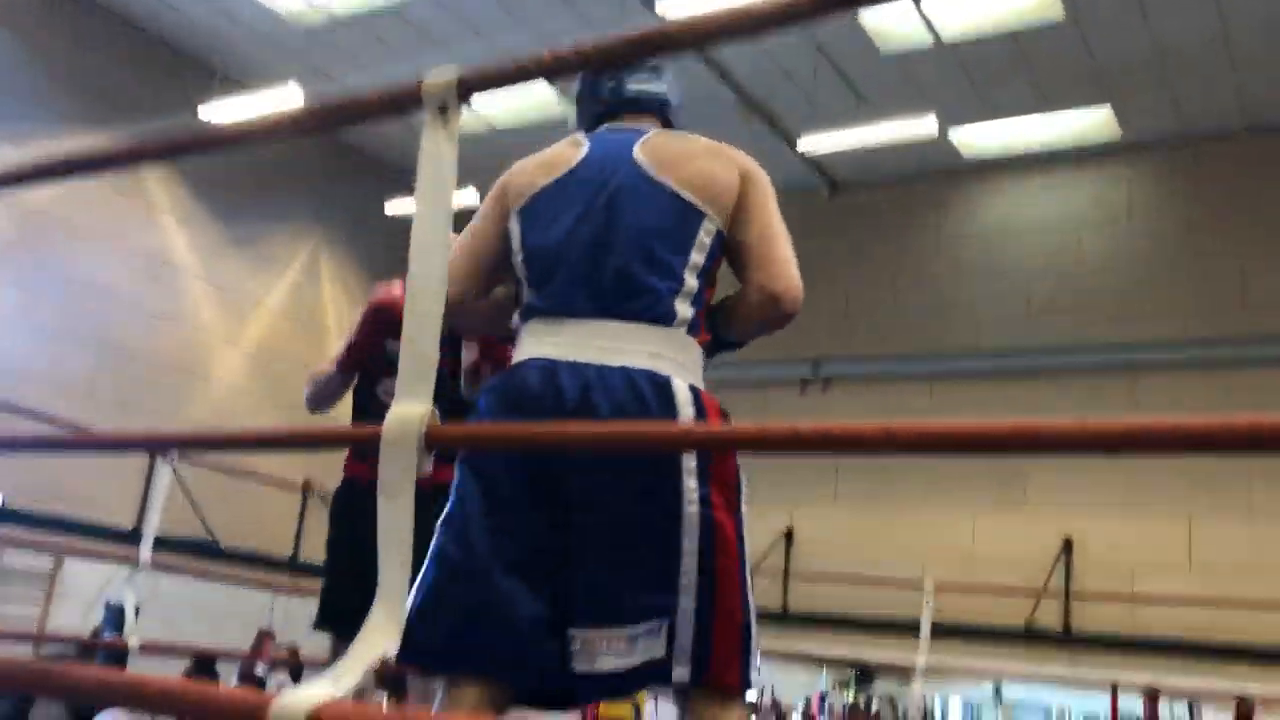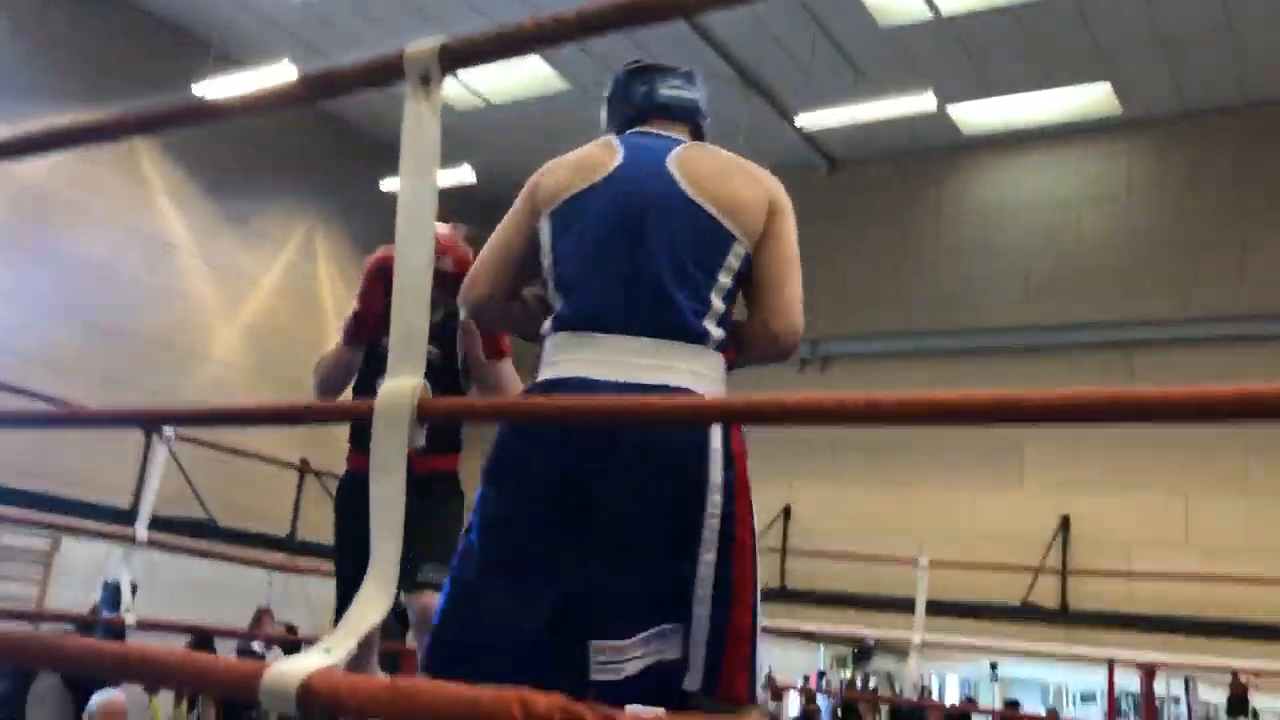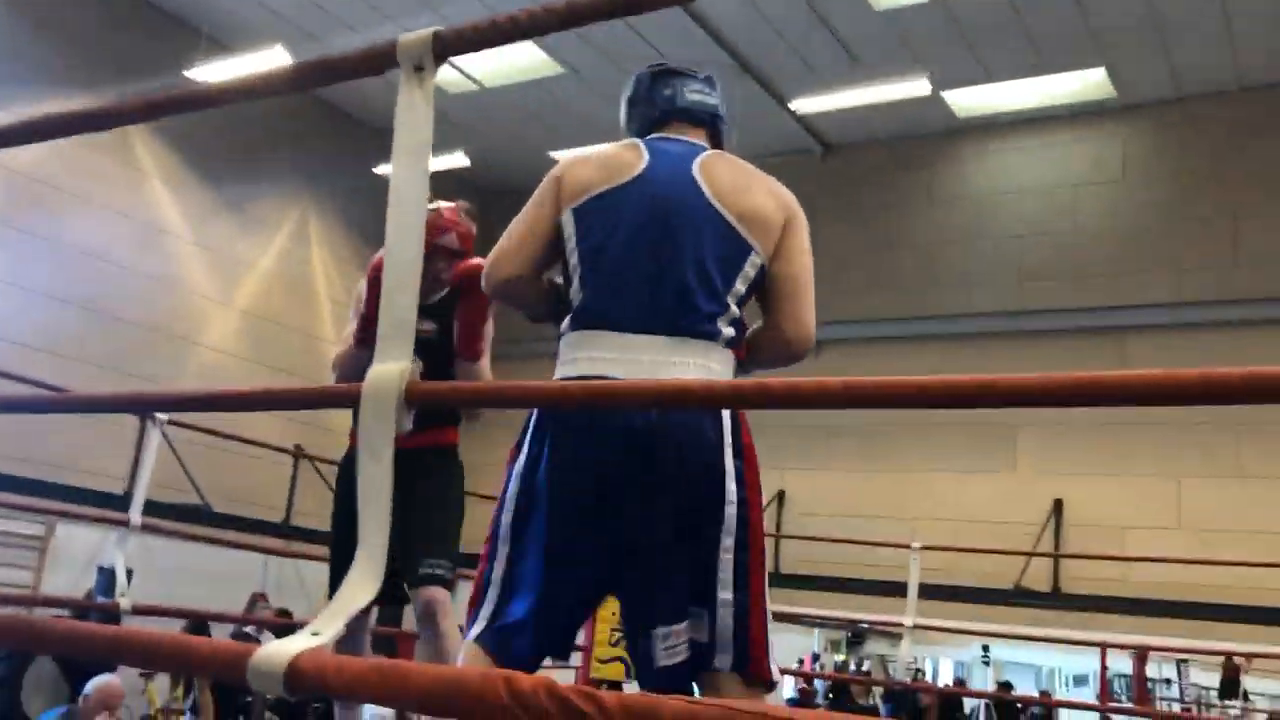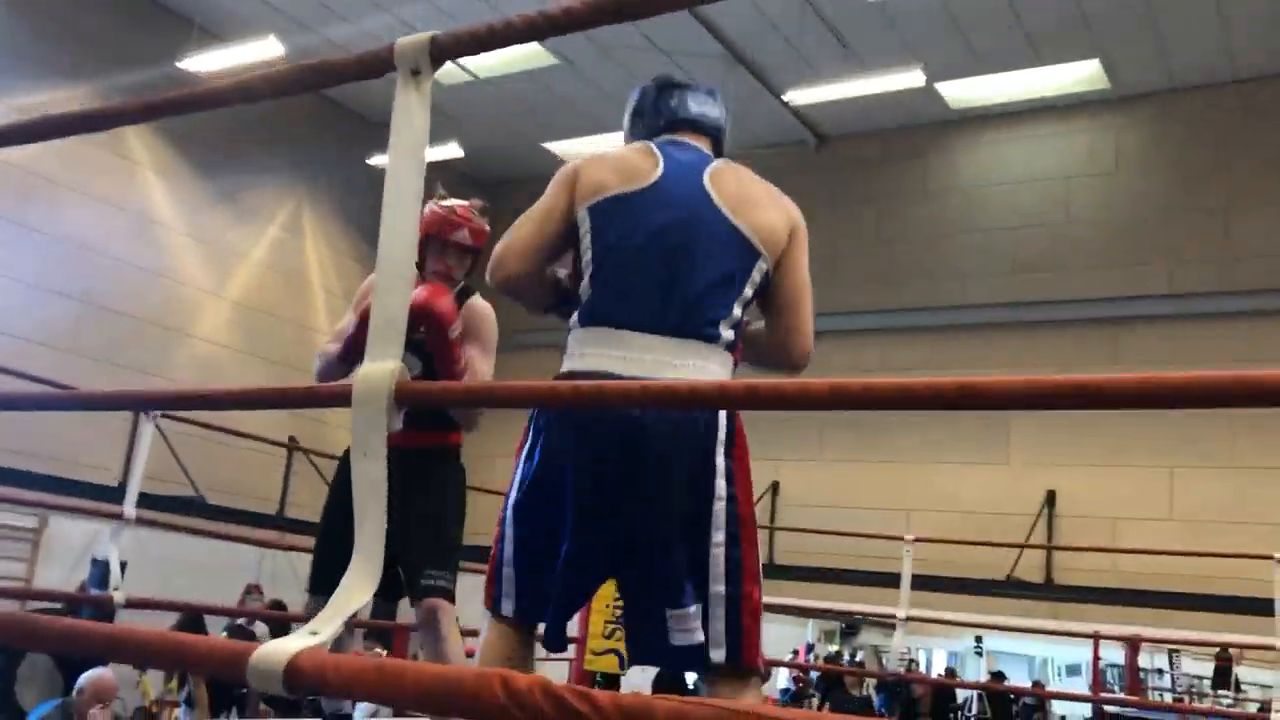
dt=0.1s
person 1, frame 1
left shoulder: (528, 171)
right shoulder: (726, 167)
left elbow: (449, 294)
right elbow: (778, 293)
left hip: (530, 399)
right hip: (656, 407)
person 1, frame 2
left shoulder: (556, 175)
right shoulder: (756, 188)
left elbow: (481, 297)
right elbow: (780, 331)
left hip: (557, 417)
right hip: (682, 430)
left knee: (473, 657)
right knee: (709, 682)
person 1, frame 3
left shoulder: (579, 170)
right shoulder: (771, 198)
left elbow: (503, 277)
right elbow: (794, 337)
left hip: (578, 415)
right hip: (696, 427)
left knee: (501, 631)
right knee: (728, 667)
person 1, frame 4
left shoulder: (593, 170)
right shoulder: (776, 209)
left elbow: (507, 269)
right elbow: (794, 353)
left hip: (586, 410)
right hip: (694, 422)
left knee: (513, 609)
right knee: (728, 662)
person 2, frame 1
left shoulder: (470, 341)
right shoulder: (377, 325)
right elbow: (315, 401)
left wrist: (498, 353)
right wrist: (357, 347)
left hip: (428, 499)
right hip: (362, 496)
right knee: (345, 642)
person 2, frame 2
left shoulder: (467, 332)
right shoulder: (374, 311)
right elbow: (325, 388)
left wrist: (496, 339)
right wrist: (363, 316)
left hip: (431, 489)
right hip: (364, 486)
left knee: (428, 608)
person 2, frame 3
left shoulder: (465, 309)
right shoulder: (381, 295)
right elbow: (343, 378)
left wrist: (474, 319)
right wrist: (372, 315)
left hip: (432, 468)
left knee: (432, 601)
right knee: (350, 613)
person 2, frame 4
left shoulder: (475, 314)
right shoulder: (379, 291)
left elbow: (471, 414)
right elbow: (323, 372)
left wrist: (447, 344)
right wrist: (350, 346)
left hip: (431, 468)
left knee: (434, 605)
right knee: (322, 608)
